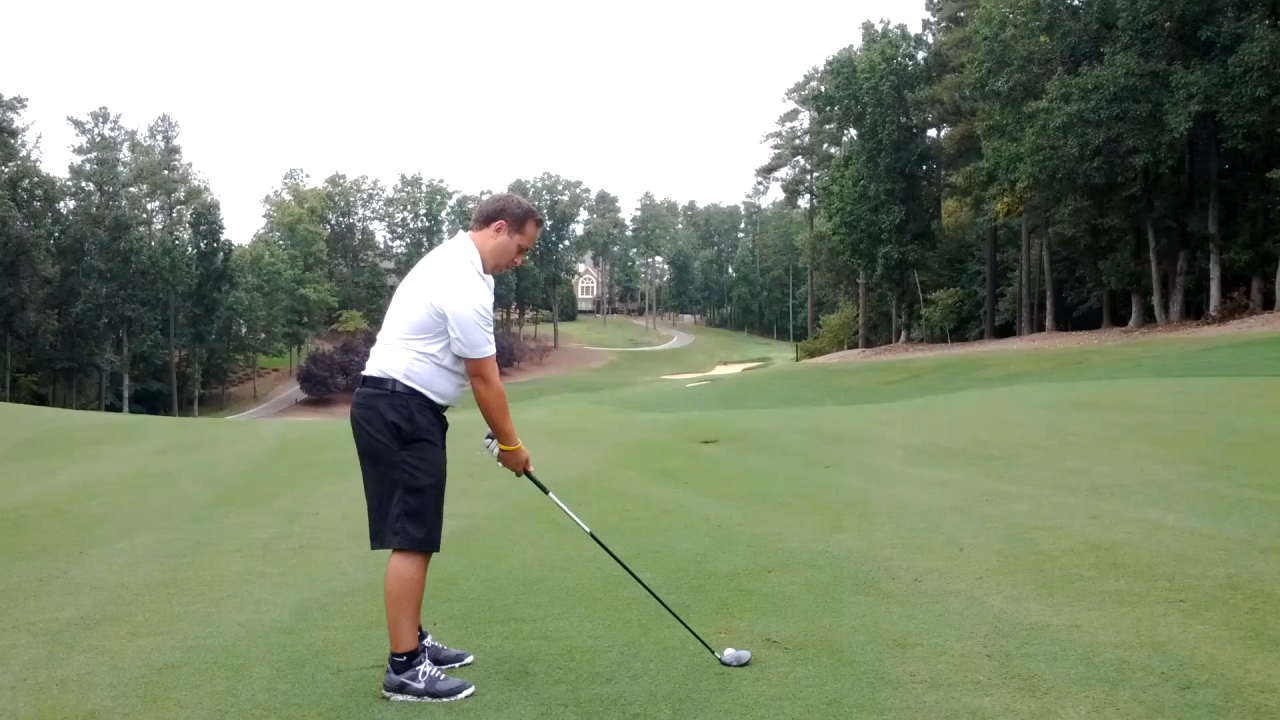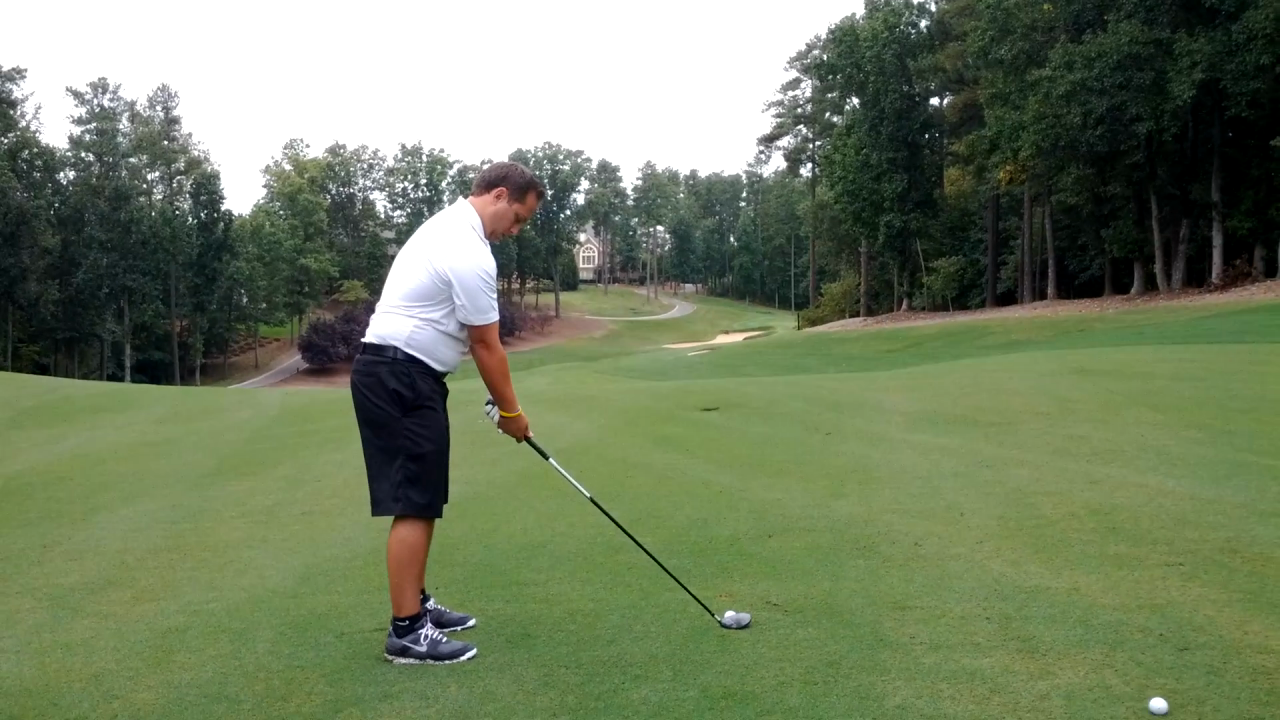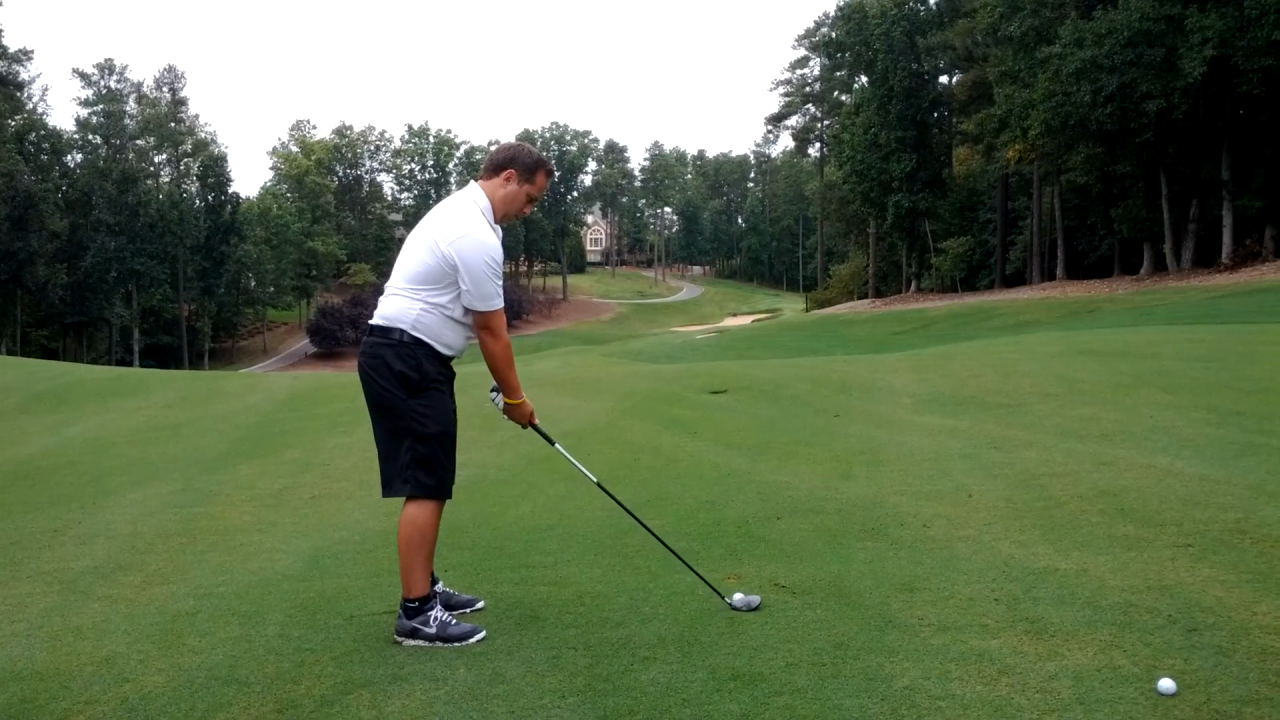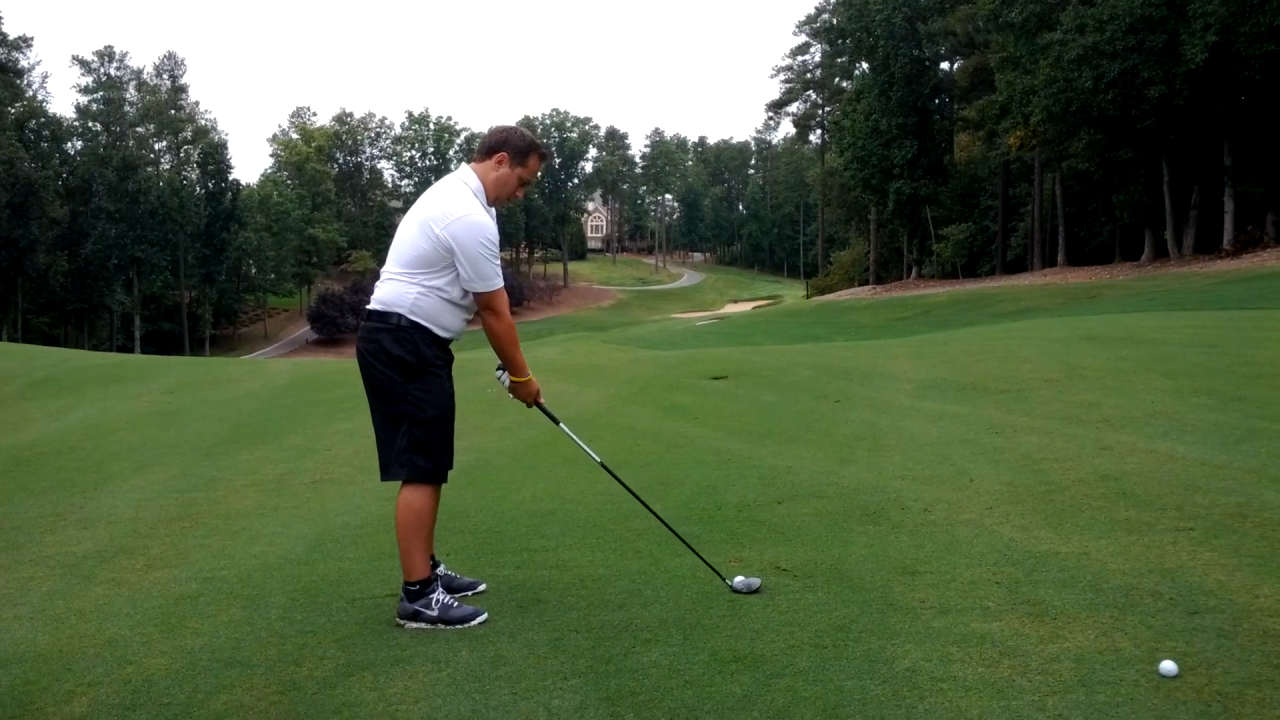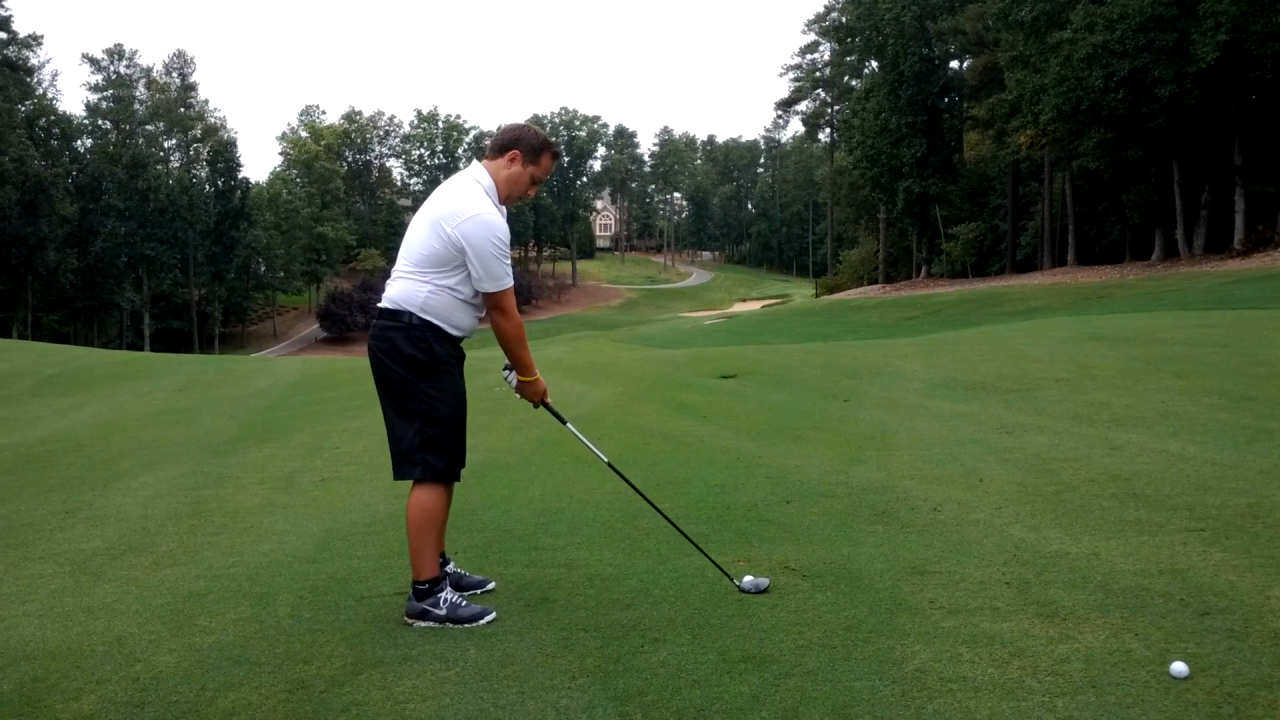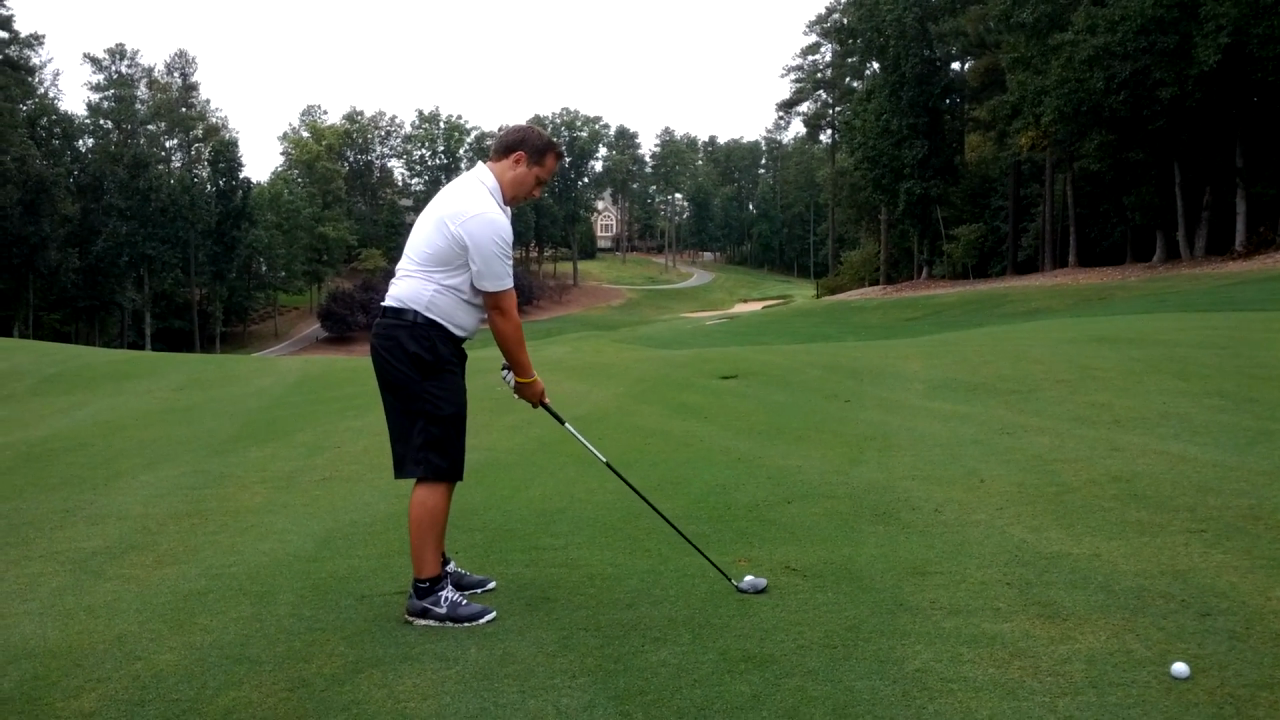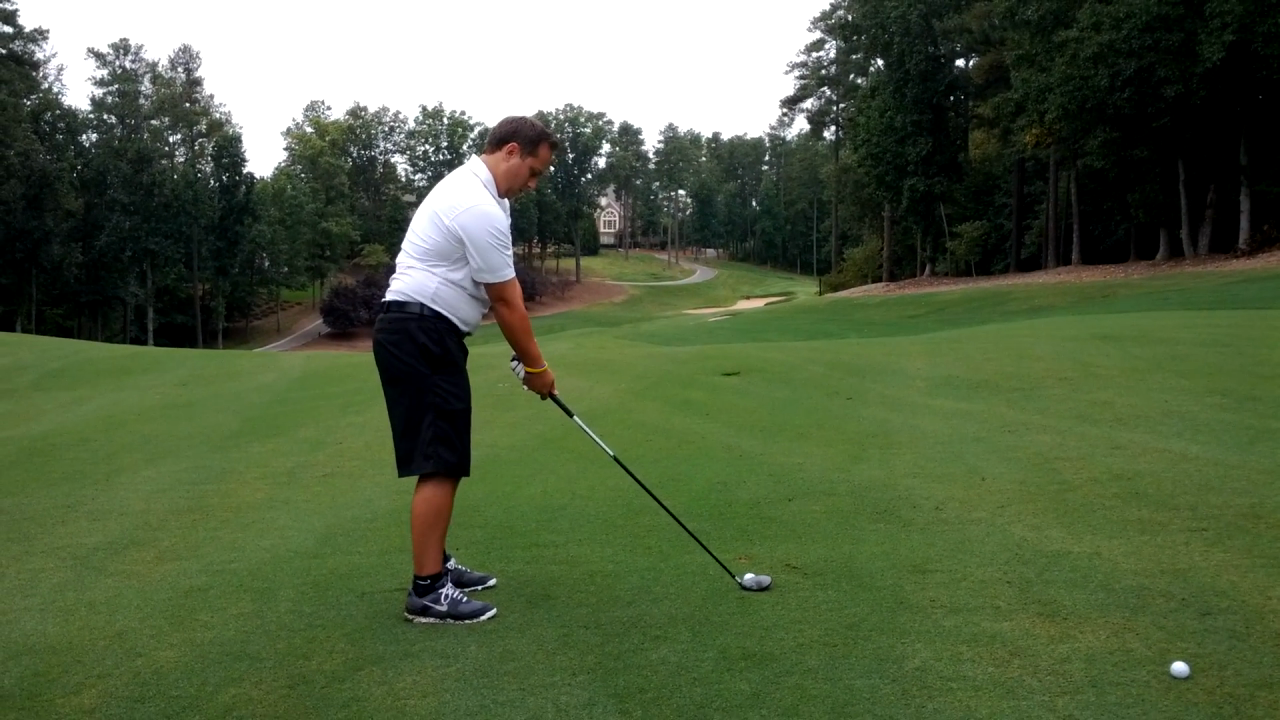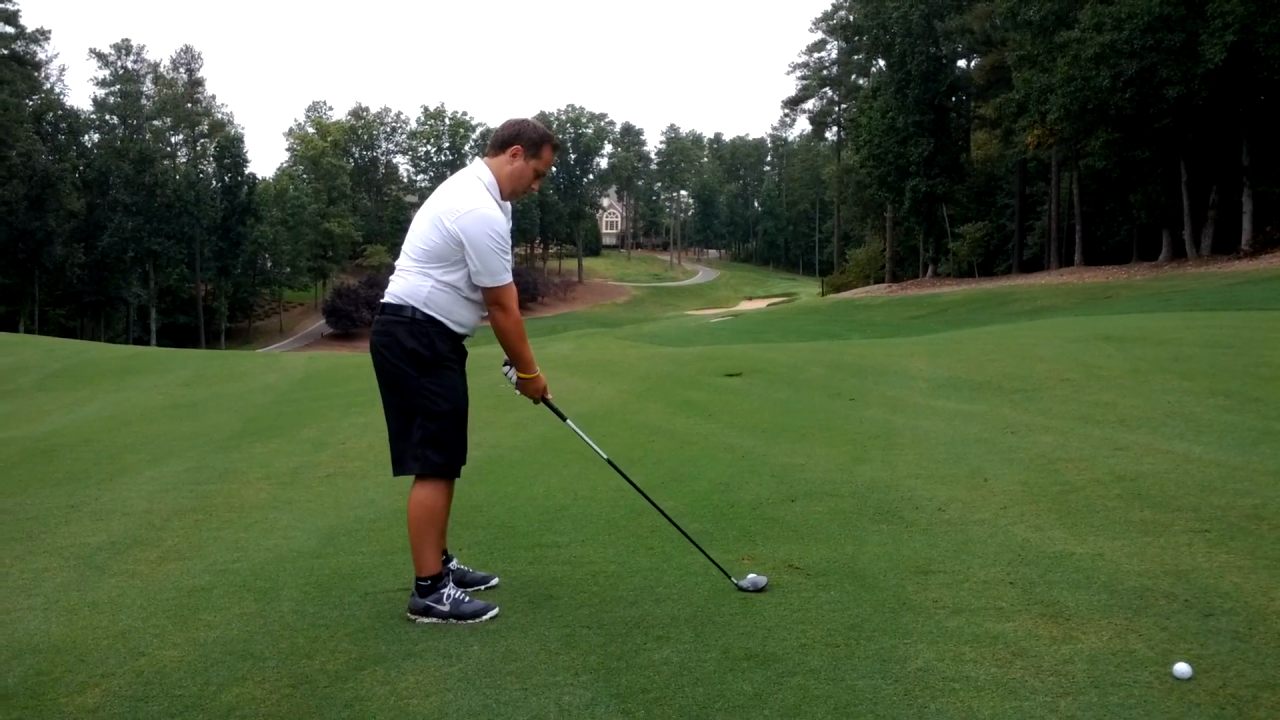
dt=0.7s
person 1, frame 1
left shoulder: (450, 259)
right shoulder: (465, 286)
right elbow: (484, 379)
right wrist: (510, 444)
left hip: (403, 406)
right hip: (399, 410)
left knee: (418, 532)
right knee: (411, 536)
left ankle: (411, 640)
right ankle: (404, 668)
person 1, frame 2
left shoulder: (447, 224)
right shoulder: (469, 254)
right elbow: (486, 345)
right wrist: (510, 411)
left hip: (397, 372)
right hip: (400, 378)
left knee: (422, 499)
right knee: (414, 503)
left ankle: (415, 604)
right ankle: (406, 631)
person 1, frame 3
left shoulder: (460, 208)
right shoulder: (477, 237)
right elbow: (492, 332)
right wrist: (515, 397)
left hip: (405, 354)
right hip: (405, 359)
left knee: (429, 480)
right knee: (425, 484)
left ankle: (424, 587)
right ankle: (416, 614)
person 1, frame 4
left shoulder: (455, 191)
right shoulder: (469, 219)
left elbow: (487, 301)
right elbow: (494, 311)
left wrist: (513, 363)
right wrist: (521, 376)
left hip: (405, 339)
right hip: (404, 344)
left knee: (428, 464)
right knee: (421, 468)
left ankle: (426, 571)
right ankle: (417, 597)
person 1, frame 5
left shoulder: (466, 188)
right shoulder: (482, 218)
left elbow: (496, 301)
right elbow: (503, 311)
right wrist: (529, 376)
left hip: (420, 338)
right hip: (414, 343)
left knee: (442, 461)
right knee: (433, 467)
left ankle: (436, 567)
right ankle: (426, 596)
person 1, frame 6
left shoulder: (471, 190)
right shoulder: (486, 217)
left elbow: (495, 302)
right elbow: (501, 311)
left wrist: (516, 367)
right wrist: (526, 377)
left hip: (417, 337)
right hip: (417, 341)
left knee: (440, 462)
right knee: (435, 466)
left ankle: (436, 568)
right ankle: (426, 593)
person 1, frame 7
left shoulder: (467, 184)
right shoulder: (480, 209)
left elbow: (500, 290)
right elbow: (506, 301)
left wrist: (525, 355)
right wrist: (536, 366)
left hip: (418, 331)
right hip: (420, 335)
left knee: (441, 457)
right knee: (440, 461)
left ankle: (435, 565)
right ankle: (427, 591)
person 1, frame 8
left shoulder: (476, 188)
right shoulder: (481, 212)
left elbow: (501, 296)
right elbow: (501, 307)
left wrist: (521, 360)
right wrist: (529, 372)
left hip: (426, 336)
right hip: (415, 338)
left knee: (443, 460)
right knee: (434, 464)
left ankle: (439, 565)
right ankle: (429, 592)
